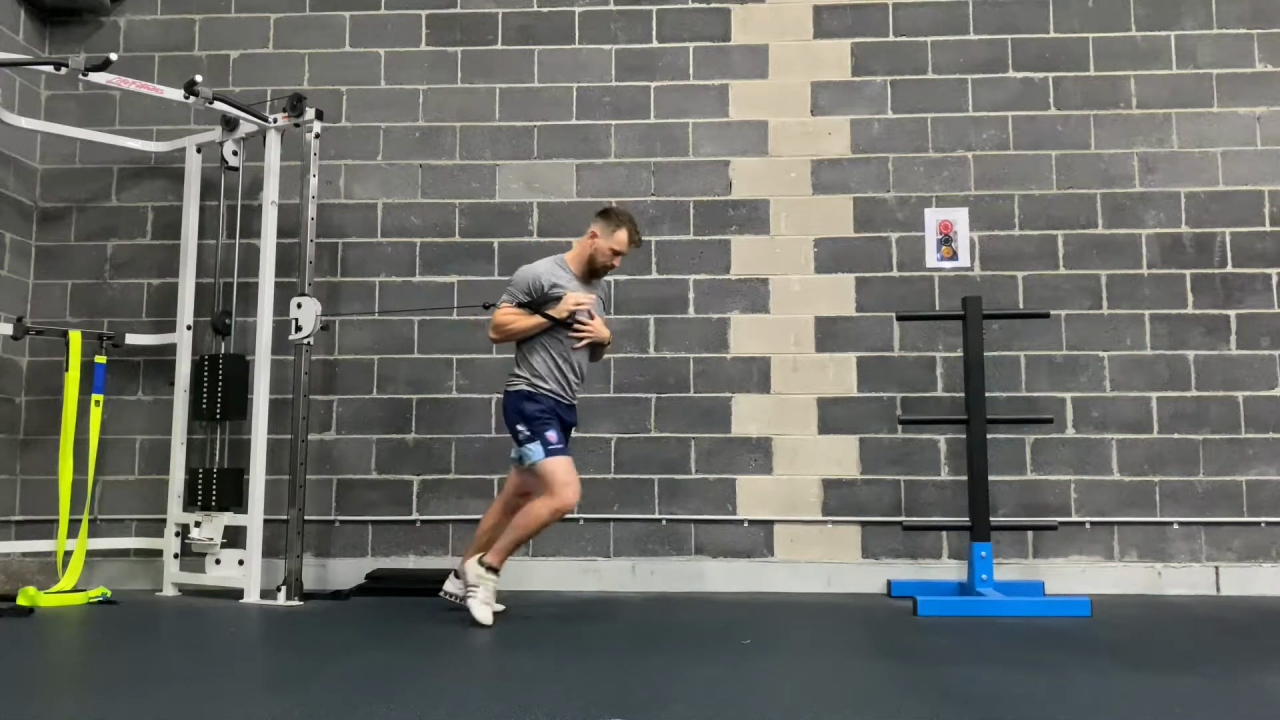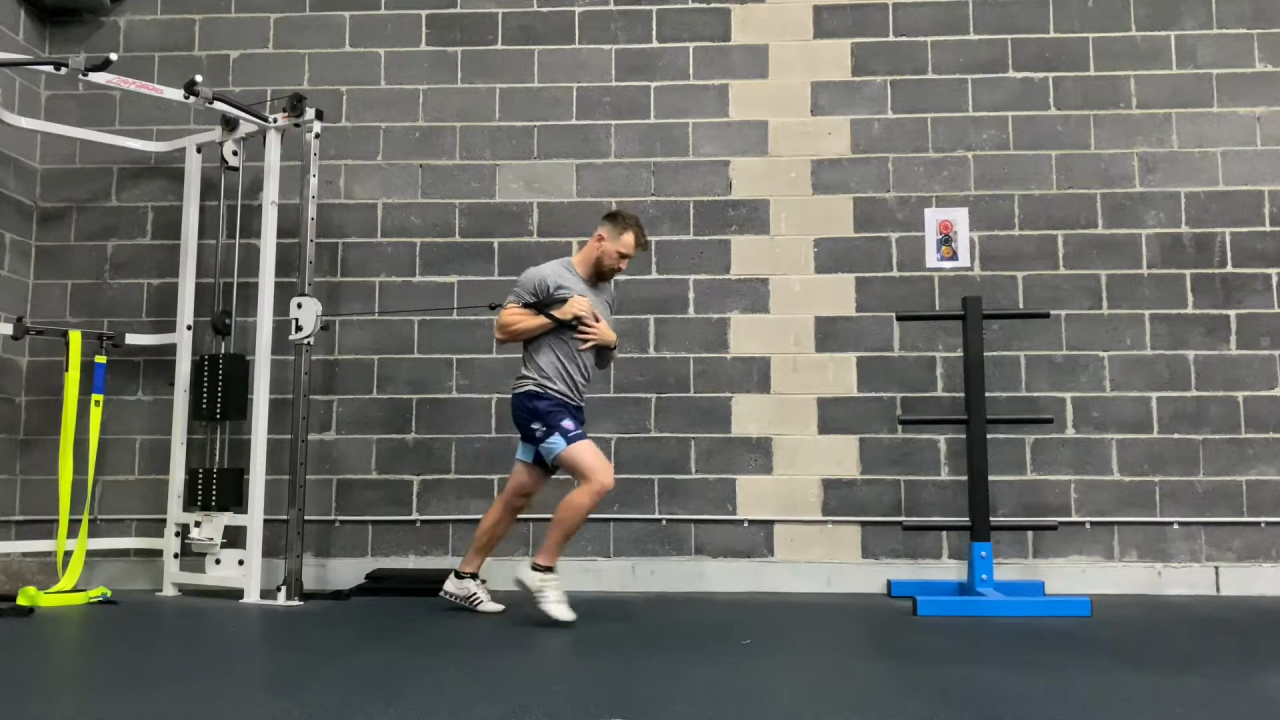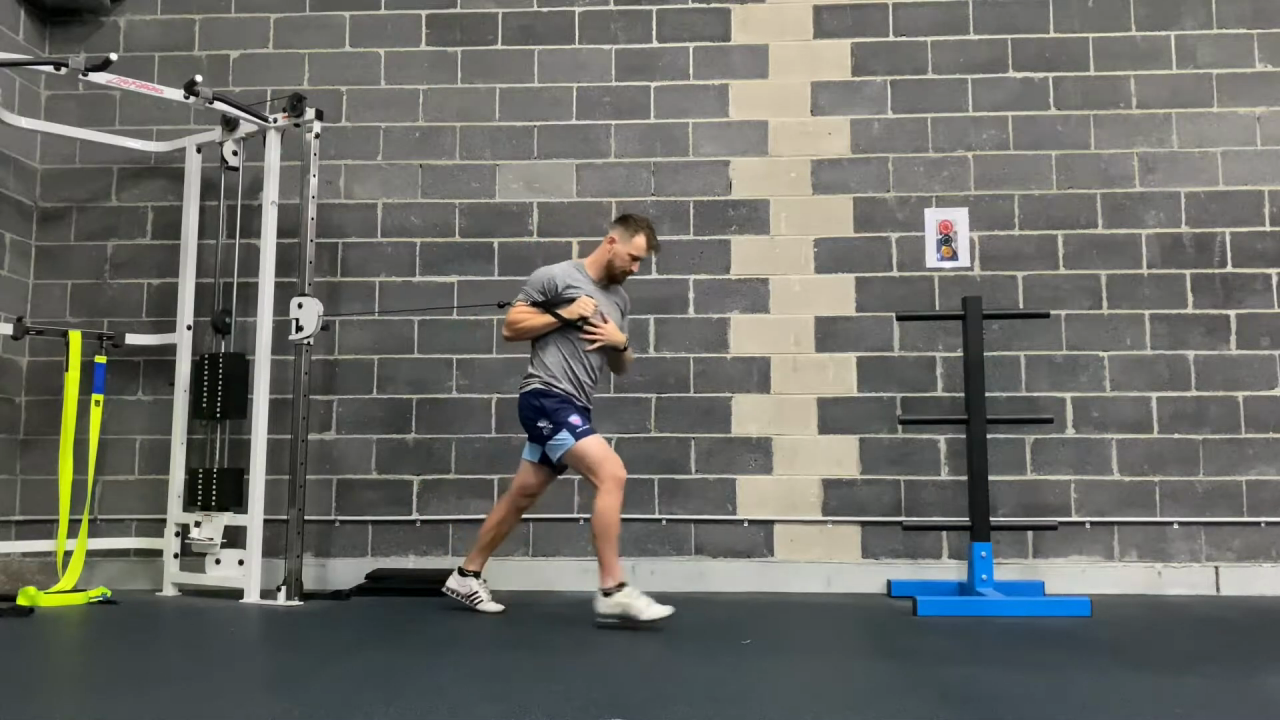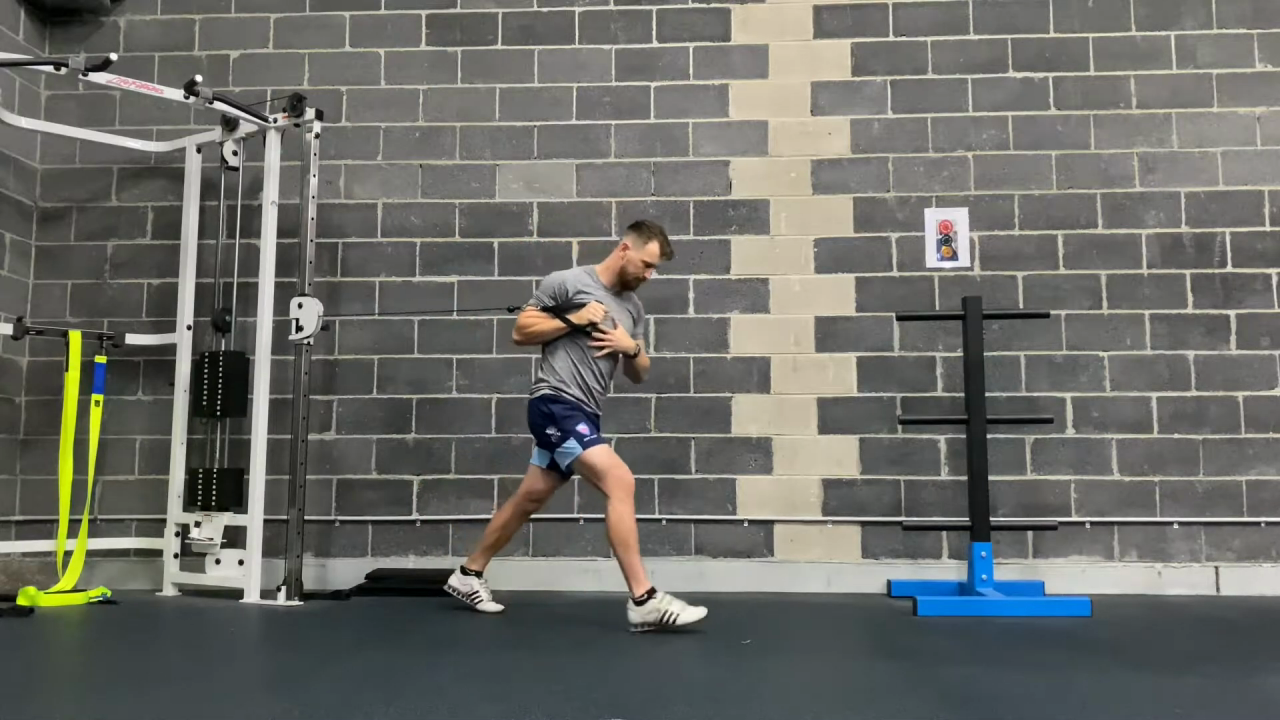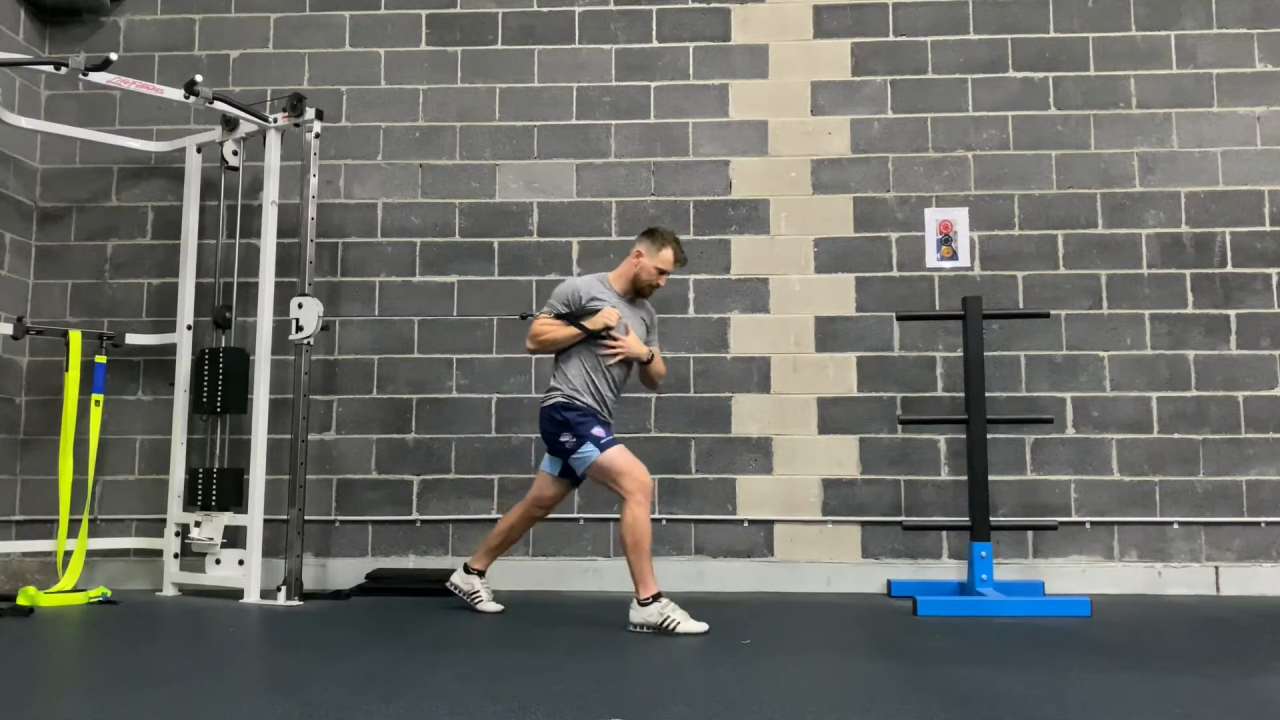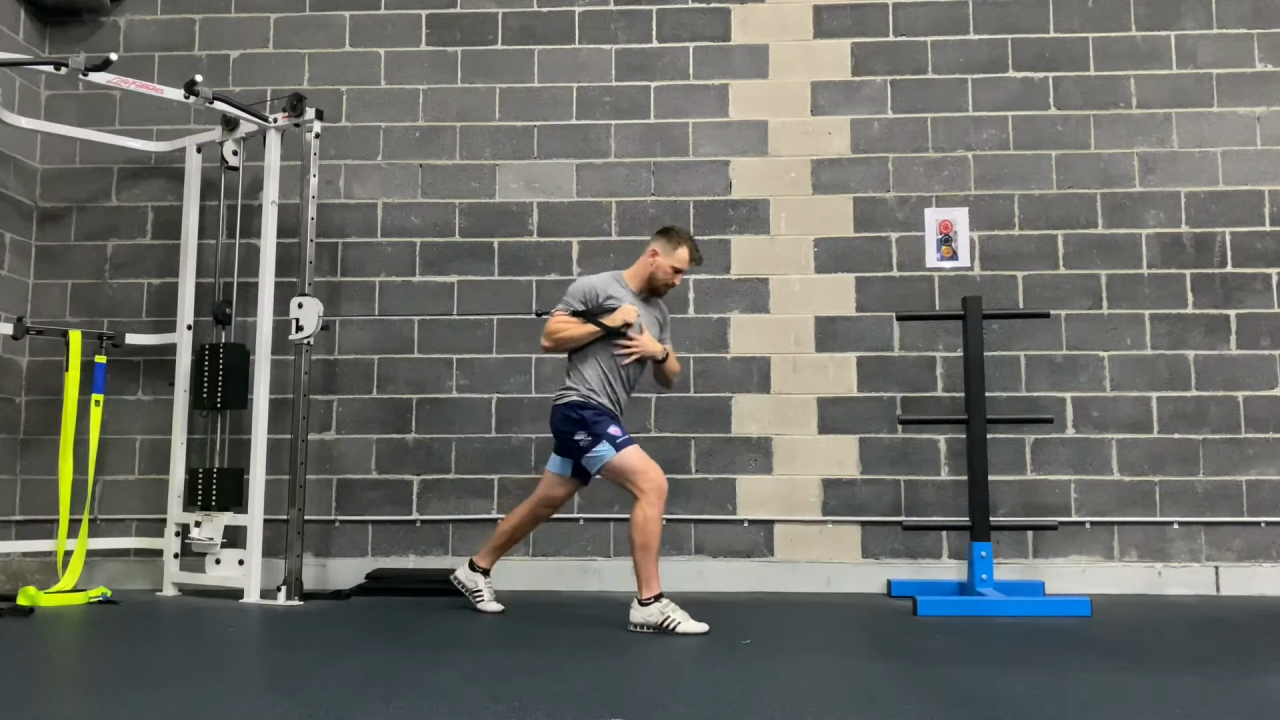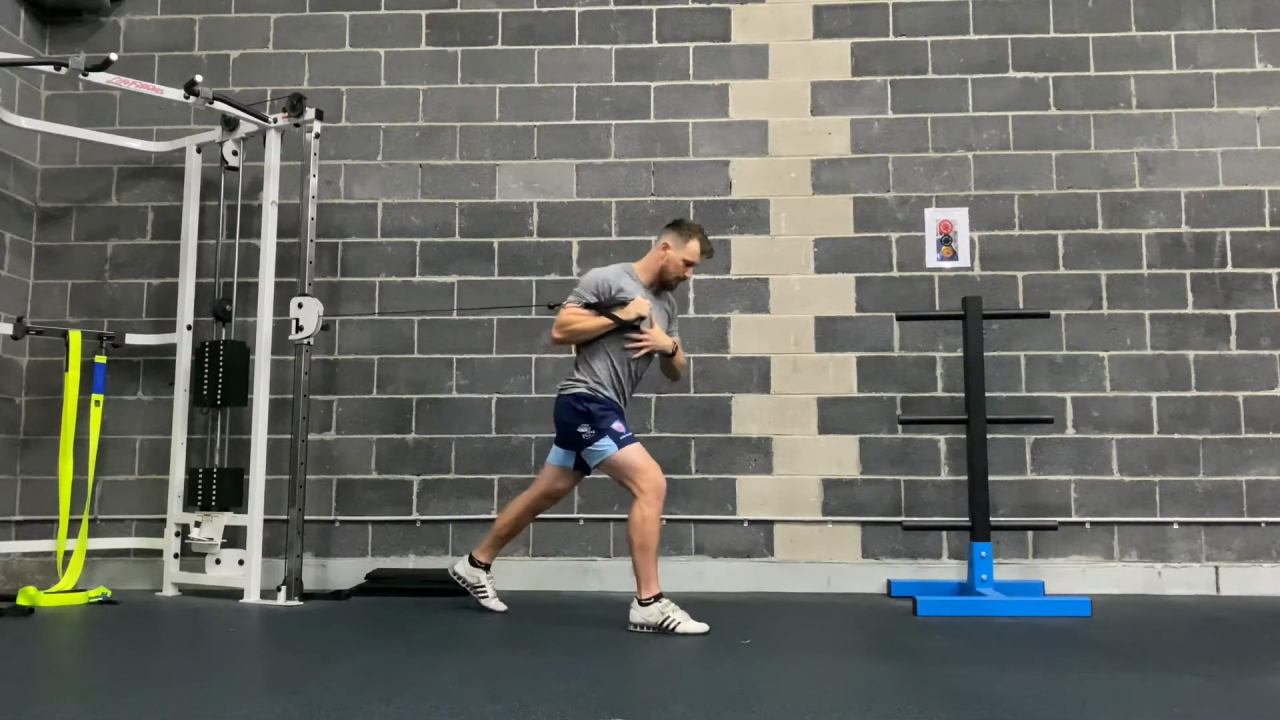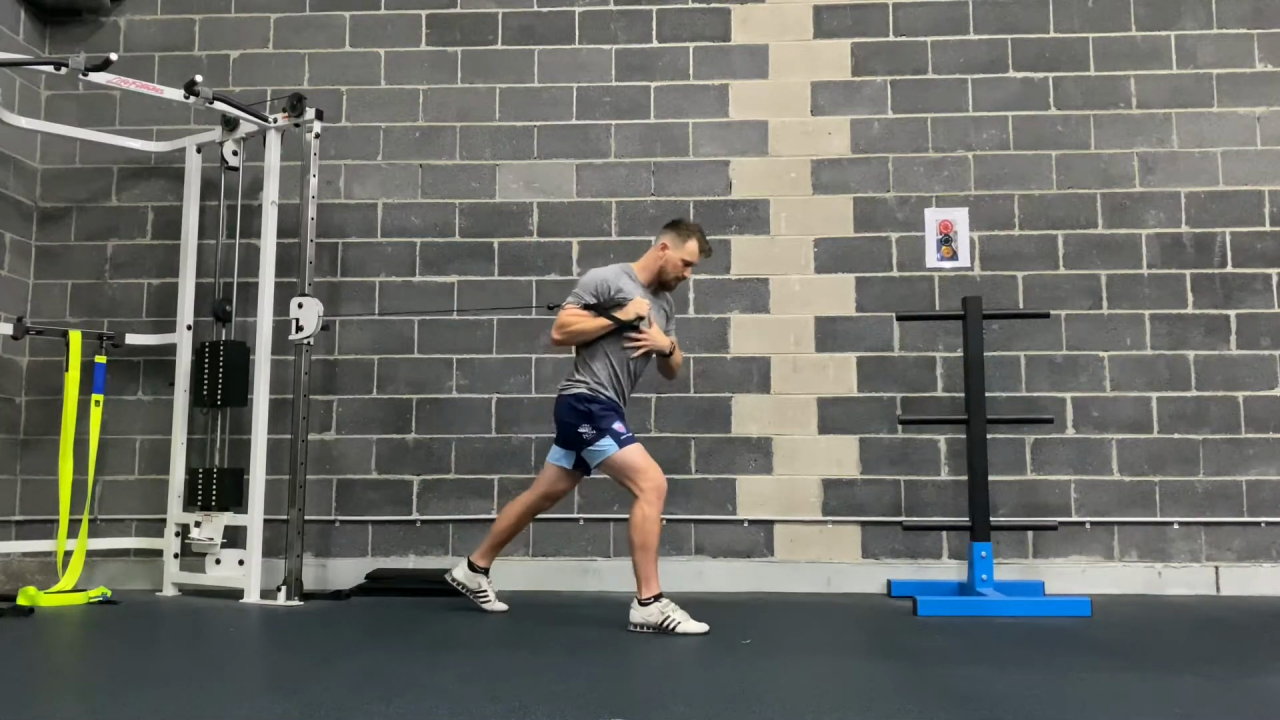
dt=0.1s
person 1, frame 1
left shoulder: (599, 289)
right shoulder: (537, 275)
left elbow: (594, 354)
right elbow: (497, 329)
left wrist: (604, 336)
right wrist: (554, 313)
left hip: (561, 405)
right hip: (532, 400)
left knee: (517, 497)
right knee: (562, 497)
left ankle: (463, 577)
right ankle: (486, 566)
person 1, frame 2
left shoulder: (606, 293)
right shoulder: (544, 277)
left elbow: (603, 361)
right elbow: (503, 329)
left wrist: (610, 340)
right wrist: (558, 315)
left hip: (568, 405)
right hip: (540, 400)
left knee: (518, 498)
right knee: (600, 478)
left ankle: (464, 576)
right ankle: (541, 568)
person 1, frame 3
left shoulder: (619, 299)
right shoulder: (554, 276)
left elbow: (622, 366)
right elbow: (510, 327)
left wrist: (619, 341)
right wrist: (565, 314)
left hip: (574, 407)
right hip: (546, 399)
left knee: (522, 496)
right knee: (611, 474)
left ankle: (468, 576)
right ankle: (613, 591)
person 1, frame 4
left shoulder: (632, 306)
right shoulder: (566, 282)
left elbow: (639, 374)
right elbow: (521, 331)
left wrist: (631, 348)
right wrist: (575, 319)
left hip: (582, 412)
right hip: (556, 404)
left knee: (528, 499)
right knee: (621, 484)
left ankle: (469, 574)
right ankle: (643, 600)
person 1, frame 5
left shoulder: (645, 312)
right shoulder: (581, 289)
left elbow: (655, 380)
right elbow: (535, 340)
left wrist: (646, 354)
right wrist: (592, 325)
left hip: (590, 417)
right hip: (569, 411)
left knee: (537, 504)
right knee: (639, 485)
left ankle: (471, 573)
right ankle: (648, 604)
person 1, frame 6
left shoulder: (658, 312)
right shoulder: (595, 287)
left elbow: (670, 378)
right elbow: (550, 338)
left wrist: (660, 352)
right wrist: (607, 324)
left hip: (599, 416)
right hip: (581, 410)
left knee: (544, 503)
right knee: (652, 485)
left ankle: (476, 570)
right ankle: (649, 603)
person 1, frame 7
left shoulder: (666, 303)
right shoulder: (606, 279)
left elbow: (676, 372)
right elbow: (560, 331)
left wrist: (669, 346)
right wrist: (620, 317)
left hip: (601, 410)
right hip: (586, 403)
left knee: (543, 494)
right knee: (651, 485)
left ankle: (476, 564)
right ankle: (649, 603)
person 1, frame 8
left shoulder: (664, 303)
right shoulder: (605, 279)
left elbow: (672, 371)
right elbow: (560, 332)
left wrist: (667, 346)
right wrist: (619, 317)
left hip: (599, 410)
right hip: (586, 403)
left knee: (543, 495)
right knee: (651, 485)
left ankle: (474, 569)
right ankle: (648, 603)
